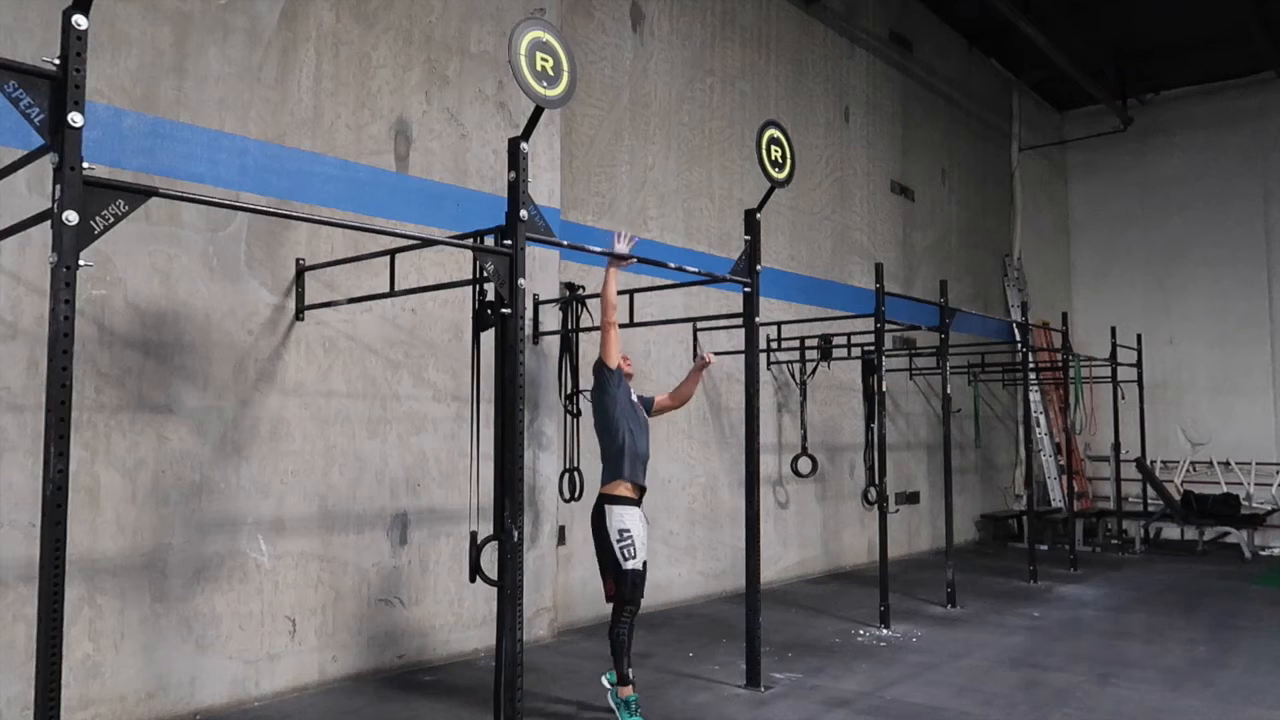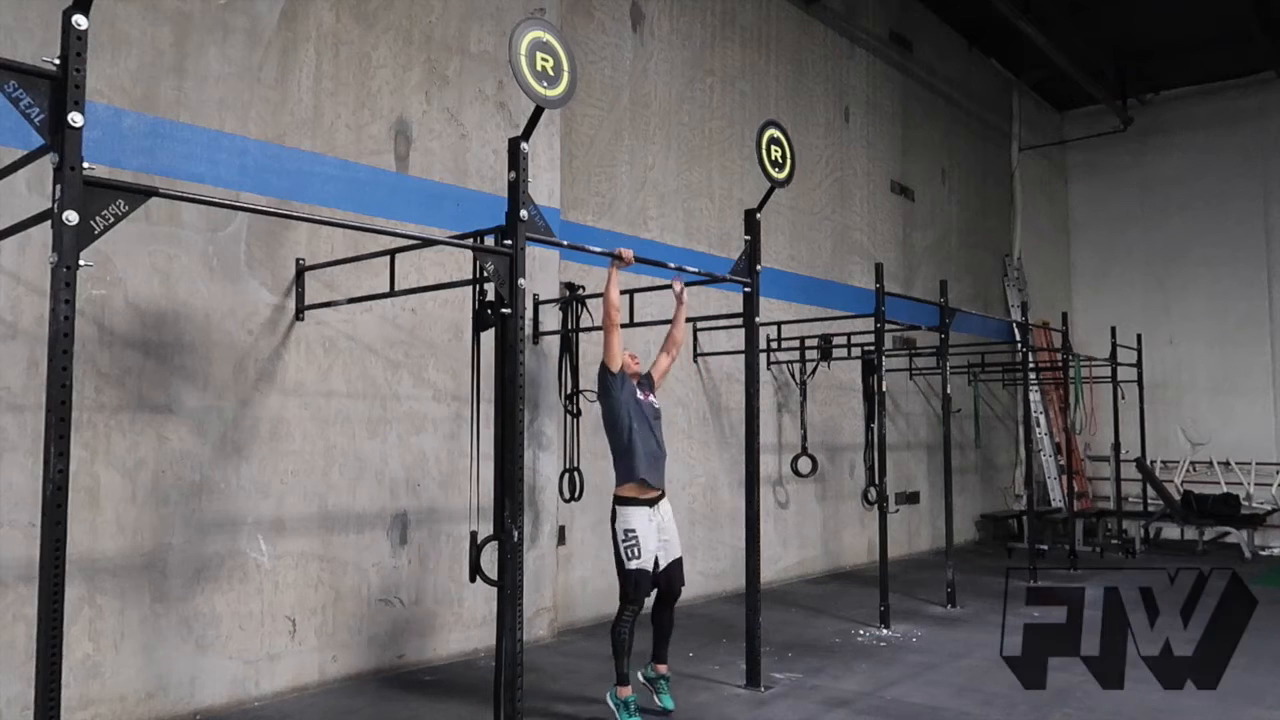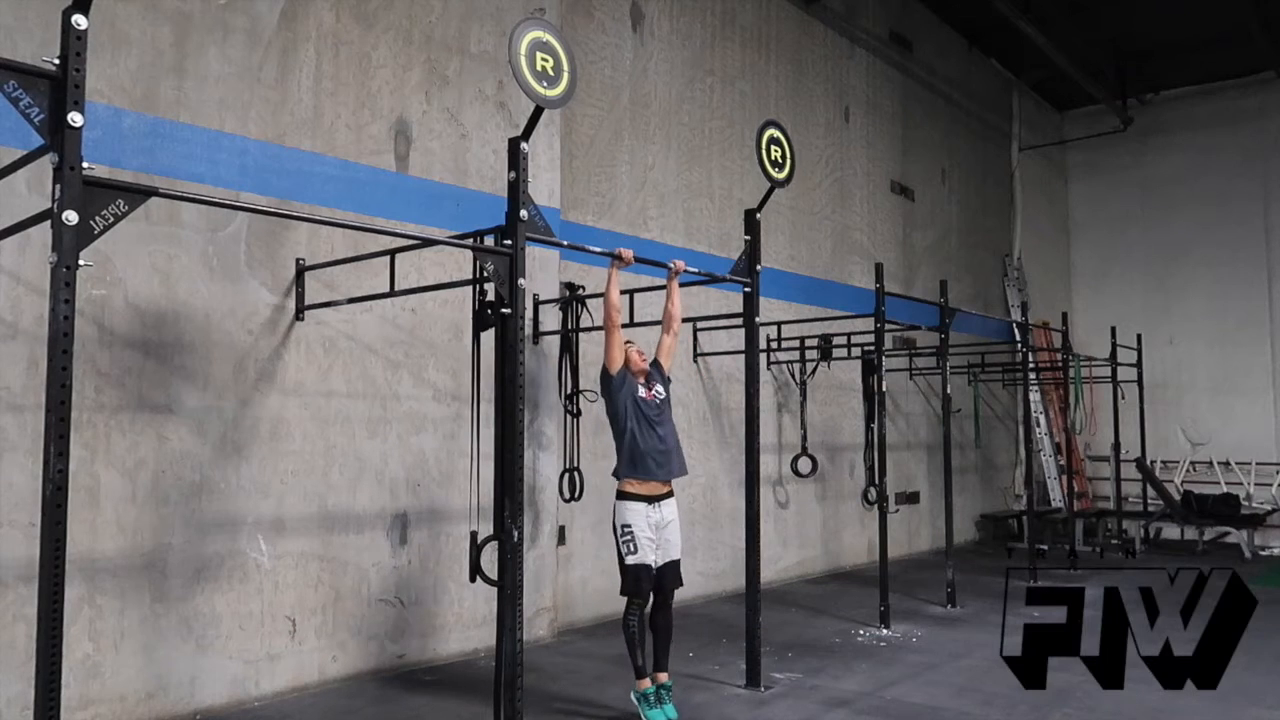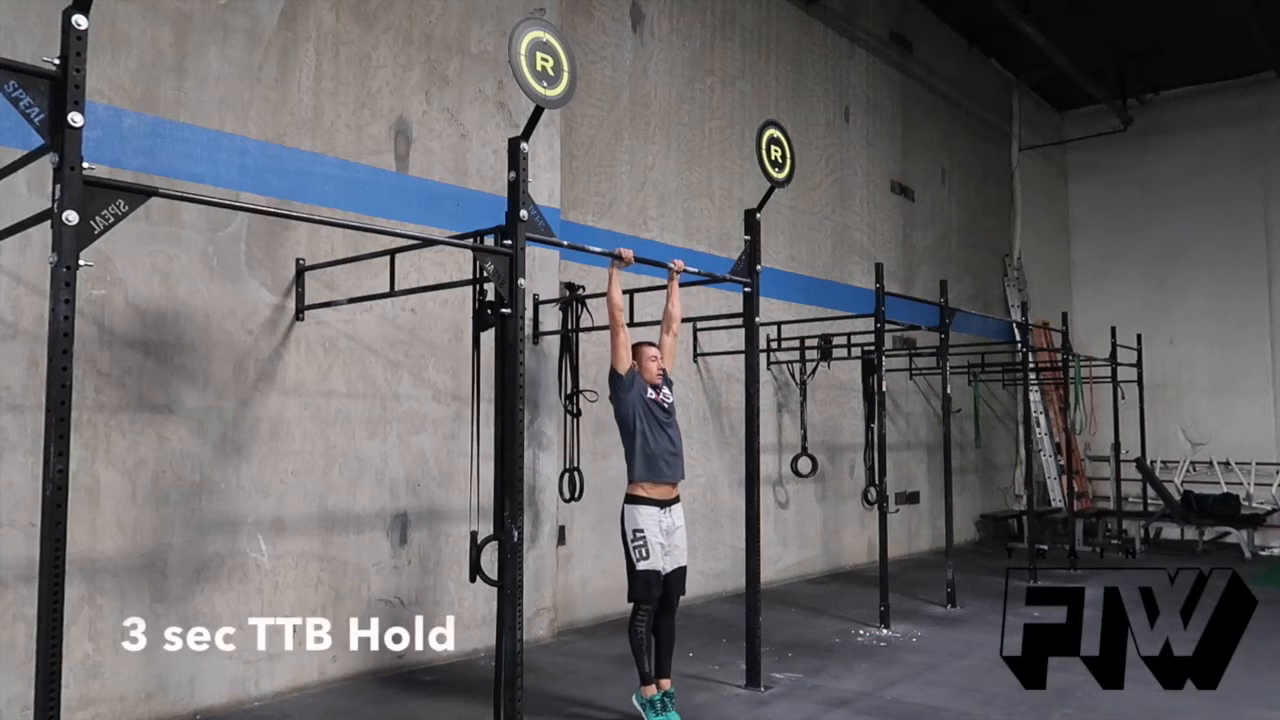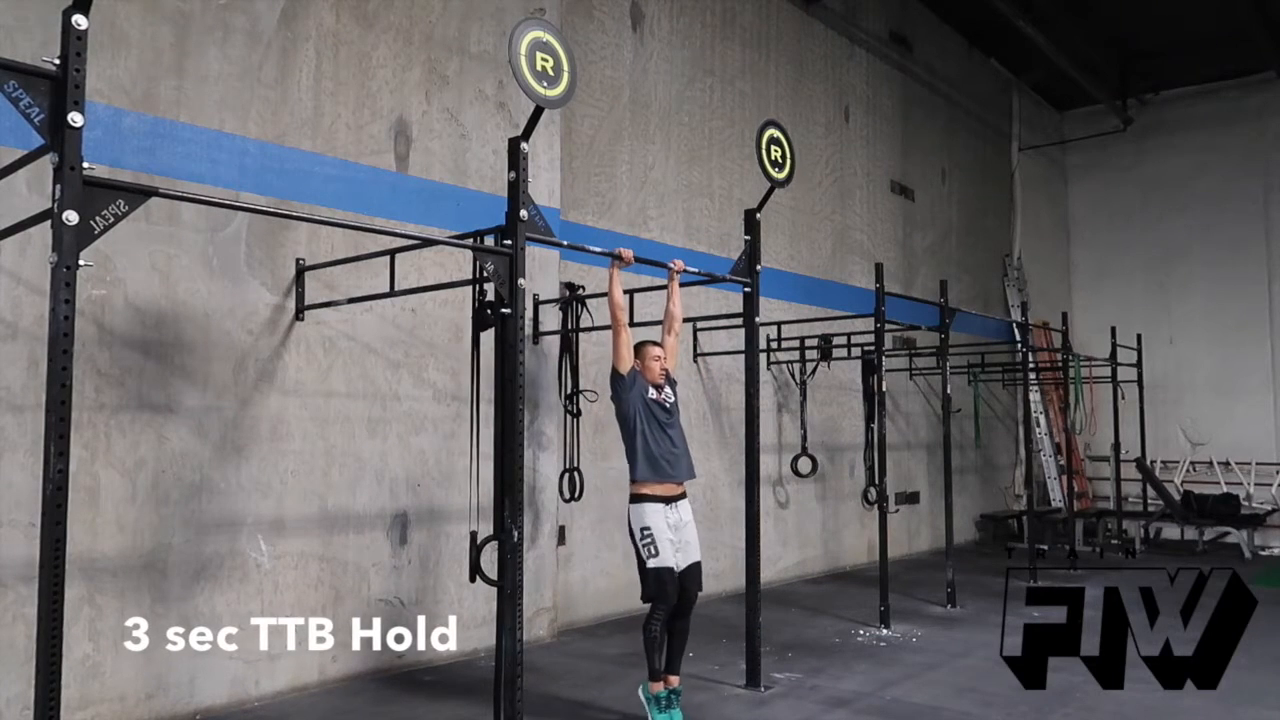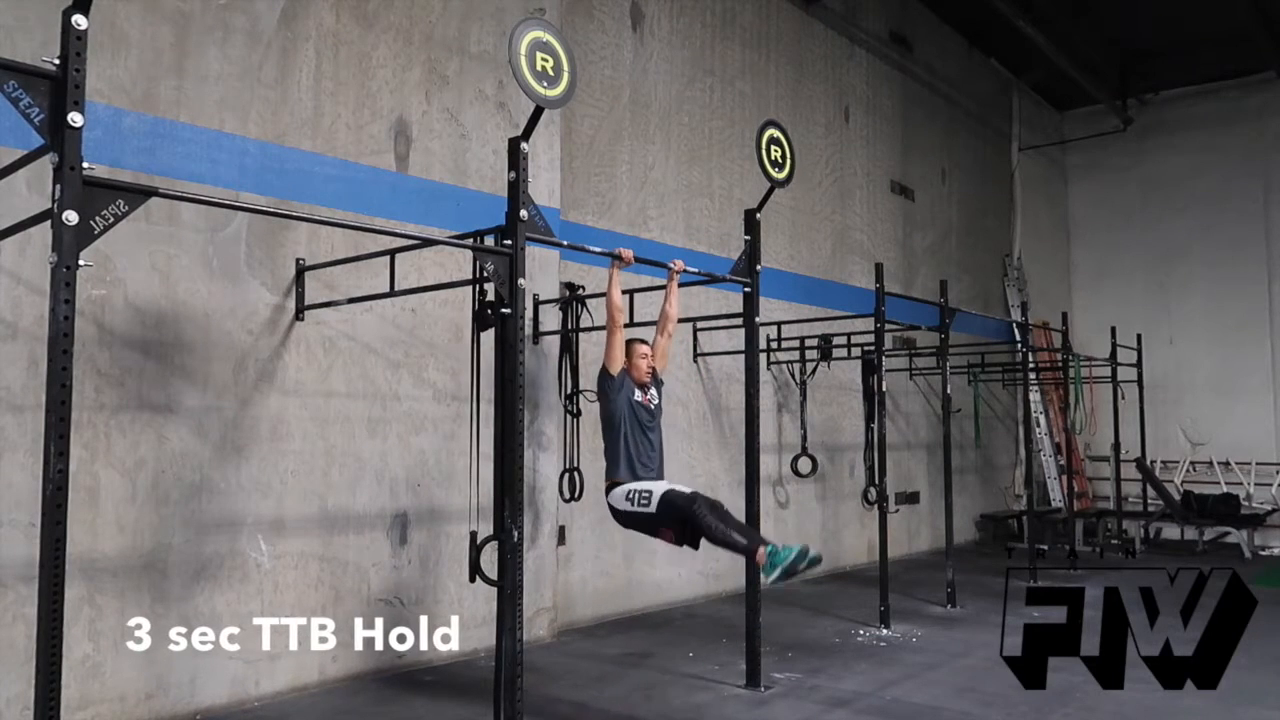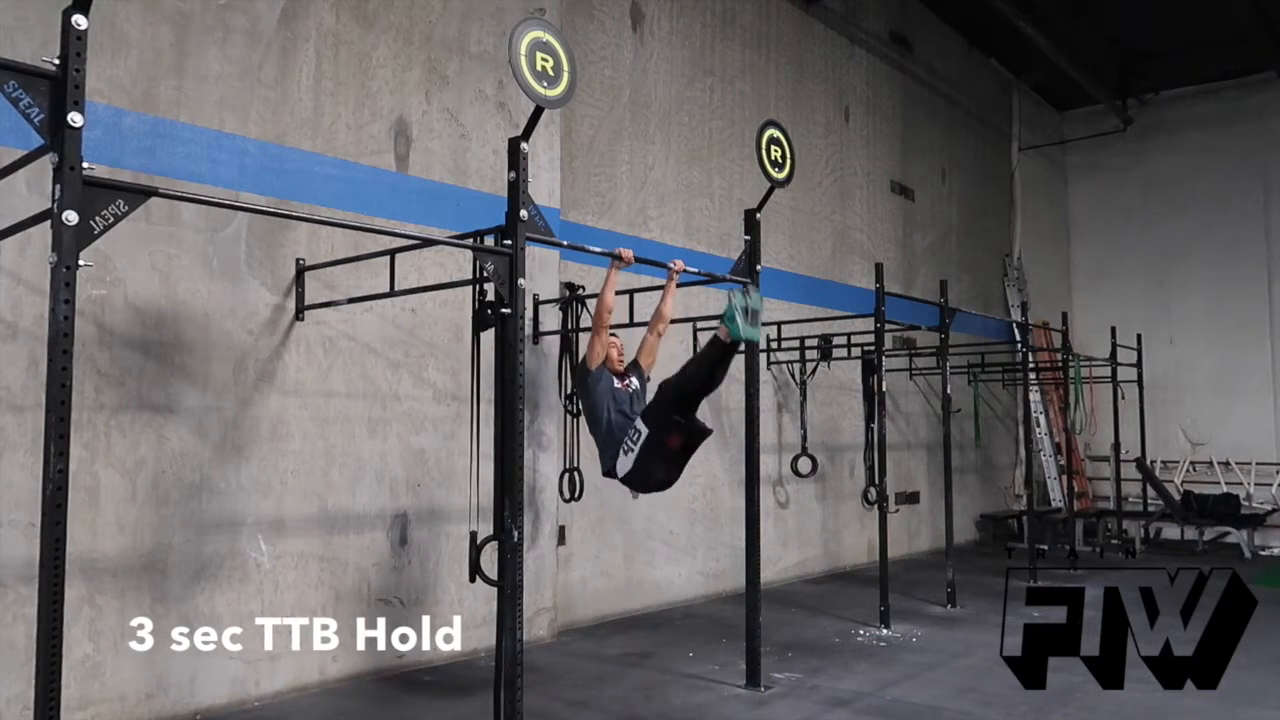
dt=0.4s
person 1, frame 1
left shoulder: (636, 400)
right shoulder: (607, 386)
left elbow: (676, 400)
right elbow: (609, 321)
left wrist: (698, 369)
right wrist: (613, 267)
left hip: (632, 509)
right hip: (616, 508)
left knee: (627, 599)
right knee: (627, 600)
left ankle: (619, 672)
person 1, frame 2
left shoulder: (645, 389)
right shoulder: (615, 388)
left elbow: (670, 351)
right elbow: (612, 324)
left wrist: (680, 304)
right wrist: (615, 269)
left hip: (660, 506)
right hip: (632, 510)
left knee: (670, 592)
right knee: (633, 600)
left ankle: (658, 671)
person 1, frame 3
left shoulder: (659, 380)
right shoulder: (617, 385)
left elbow: (671, 327)
right elbow: (612, 323)
left wrist: (673, 280)
right wrist: (615, 270)
left hip: (666, 503)
right hip: (634, 504)
left knee: (665, 595)
right knee: (638, 595)
left ankle: (662, 681)
person 1, frame 4
left shoulder: (664, 387)
right shoulder: (627, 388)
left elbow: (671, 327)
right elbow: (618, 324)
left wrist: (674, 281)
right wrist: (616, 269)
left hip: (673, 508)
right hip: (643, 510)
left knee: (669, 602)
right knee: (646, 601)
person 1, frame 5
left shoulder: (668, 386)
right shoulder: (629, 387)
left elbow: (672, 327)
right elbow: (621, 322)
left wrist: (674, 281)
right wrist: (617, 269)
left hip: (680, 505)
right hip: (649, 507)
left knee: (685, 598)
right knee: (662, 600)
person 1, frame 6
left shoulder: (653, 385)
right shoulder: (615, 385)
left elbow: (665, 330)
right elbow: (615, 324)
left wrist: (673, 281)
right wrist: (616, 271)
left hip: (655, 485)
right hip: (627, 492)
left knee: (710, 510)
right knee: (695, 508)
left ankle: (767, 556)
right ankle: (766, 557)
person 1, frame 7
left shoulder: (635, 375)
right shoulder: (593, 378)
left elbow: (657, 329)
right elbow: (601, 323)
left wrist: (672, 280)
right wrist: (614, 270)
left hip: (659, 467)
right hip: (631, 466)
left knee: (689, 392)
right knee: (670, 392)
left ankle: (730, 334)
right ankle: (728, 331)
